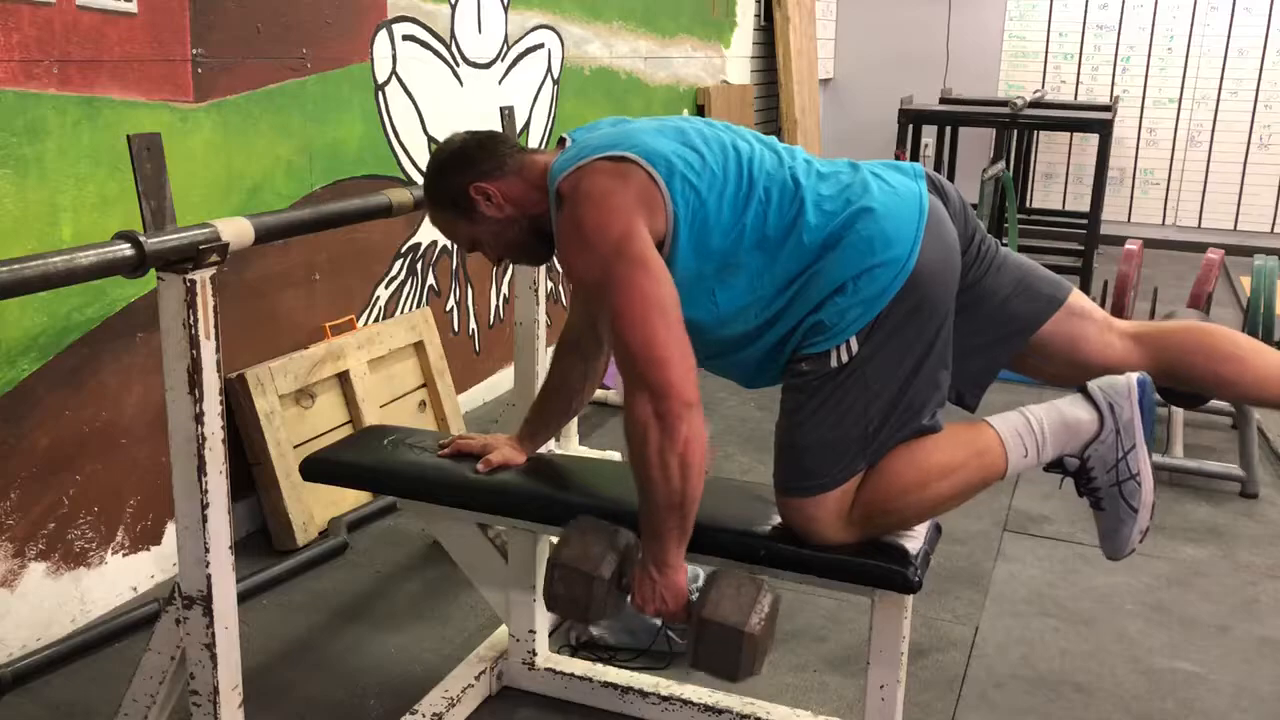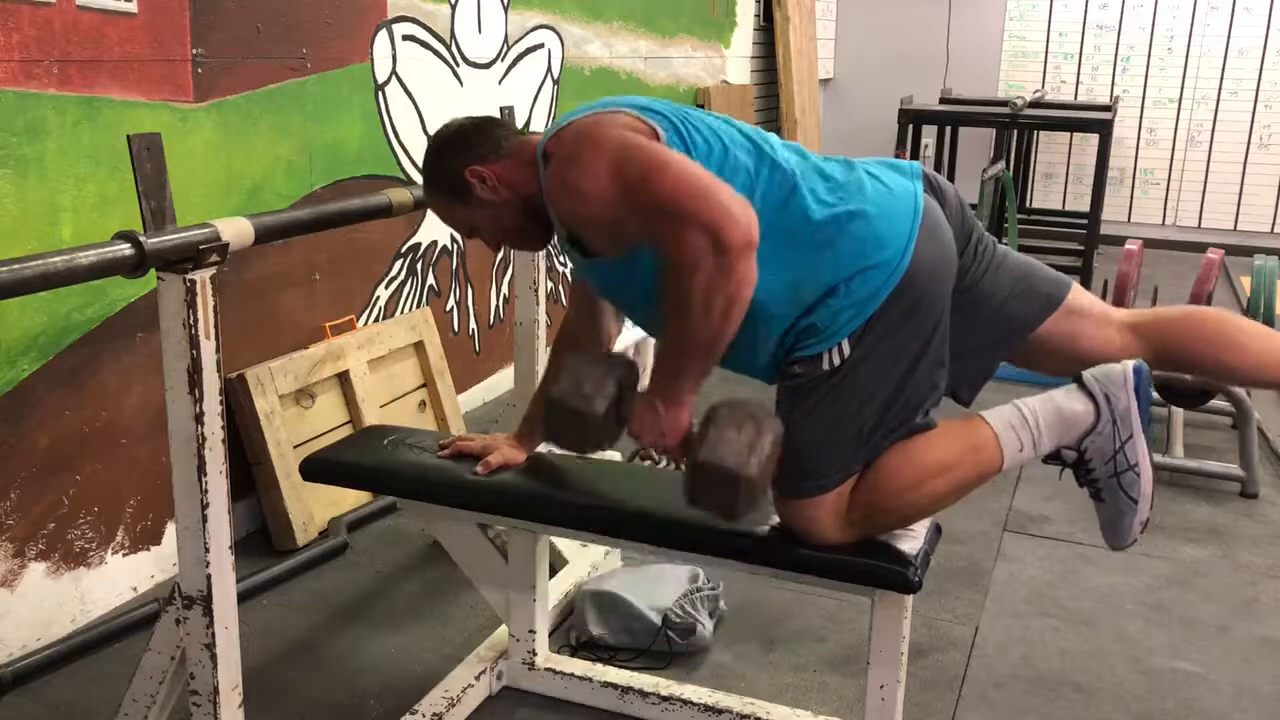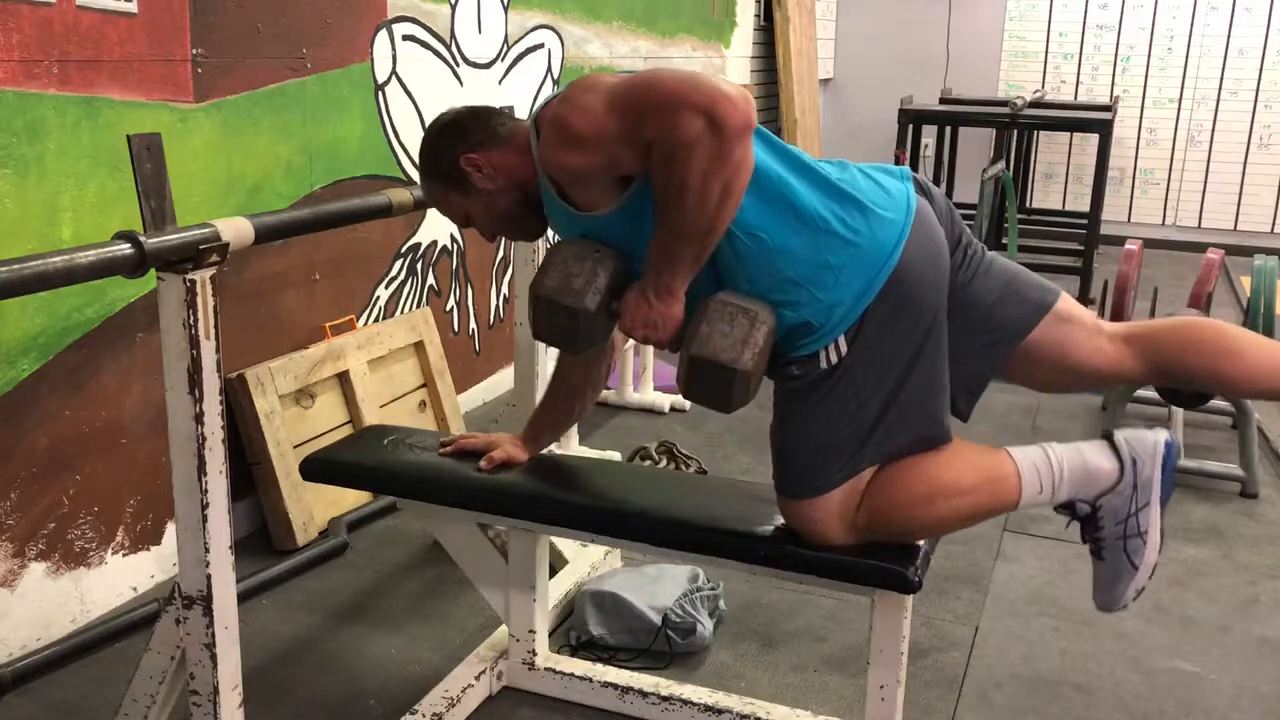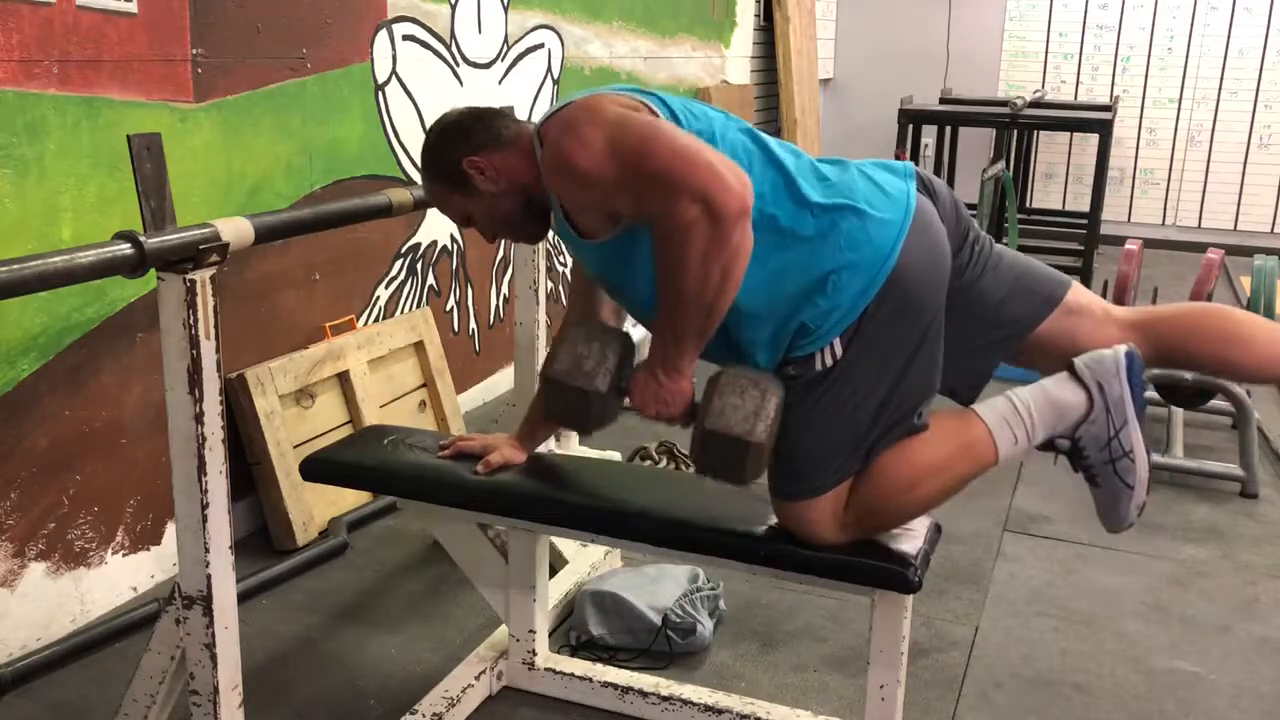
dt=0.4s
person 1, frame 1
left shoulder: (593, 215)
right shoulder: (588, 168)
left elbow: (666, 399)
right elbow: (591, 333)
left wrist: (663, 558)
right wrist: (524, 441)
left hip: (871, 276)
right hip: (911, 214)
left knee: (824, 516)
right knee: (1122, 347)
left ankle: (1072, 427)
person 1, frame 2
left shoulder: (580, 172)
right shoulder: (590, 171)
left elbow: (724, 236)
right elbow: (588, 330)
left wrist: (670, 397)
right wrist: (524, 438)
left hip: (867, 275)
right hip: (907, 213)
left knee: (819, 516)
right knee: (1126, 335)
left ankle: (1067, 419)
person 1, frame 3
left shoulder: (569, 133)
right shoulder: (582, 193)
left elbow: (719, 113)
left wrist: (665, 285)
right wrist: (528, 440)
left hip: (855, 277)
right hip: (896, 224)
left knee: (827, 516)
right knee: (1119, 349)
left ankle: (1095, 471)
person 1, frame 4
left shoulder: (576, 147)
right shoulder: (586, 195)
left elbow: (718, 200)
right elbow: (588, 327)
left wrist: (673, 363)
right wrist: (525, 438)
left hip: (857, 275)
right hip: (900, 216)
left knee: (819, 517)
right knee: (1127, 331)
left ankle: (1062, 408)
